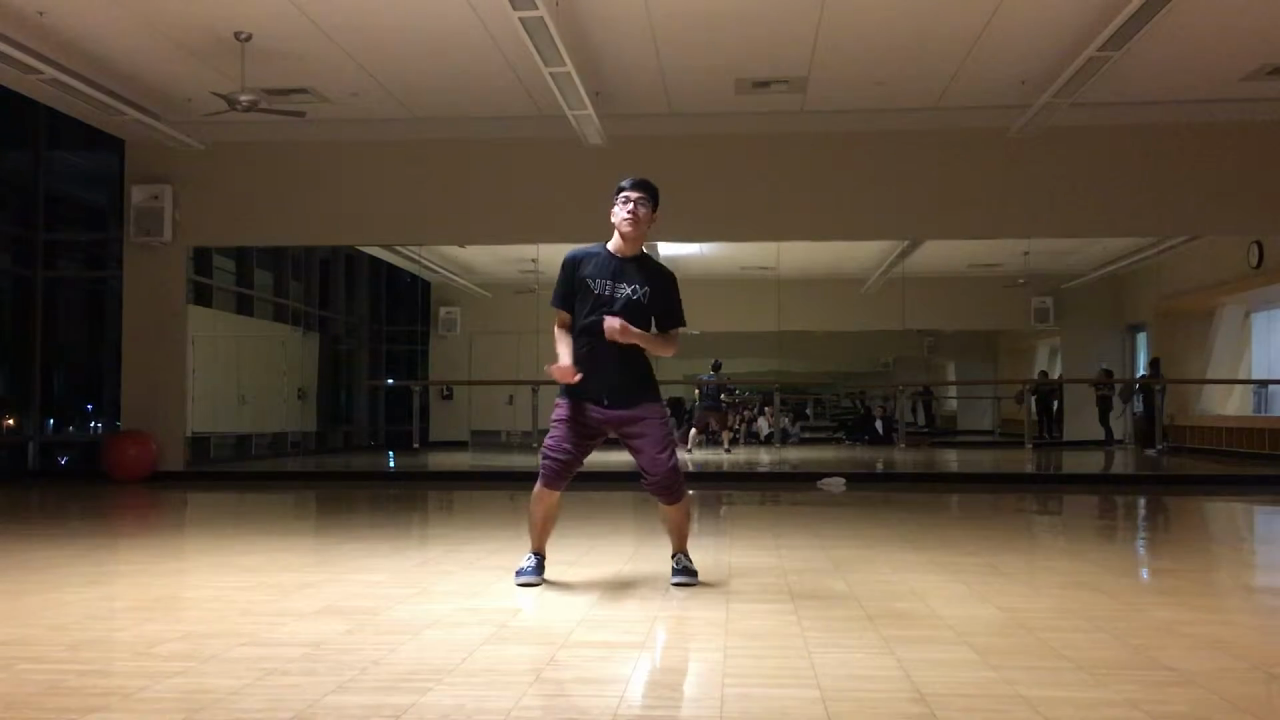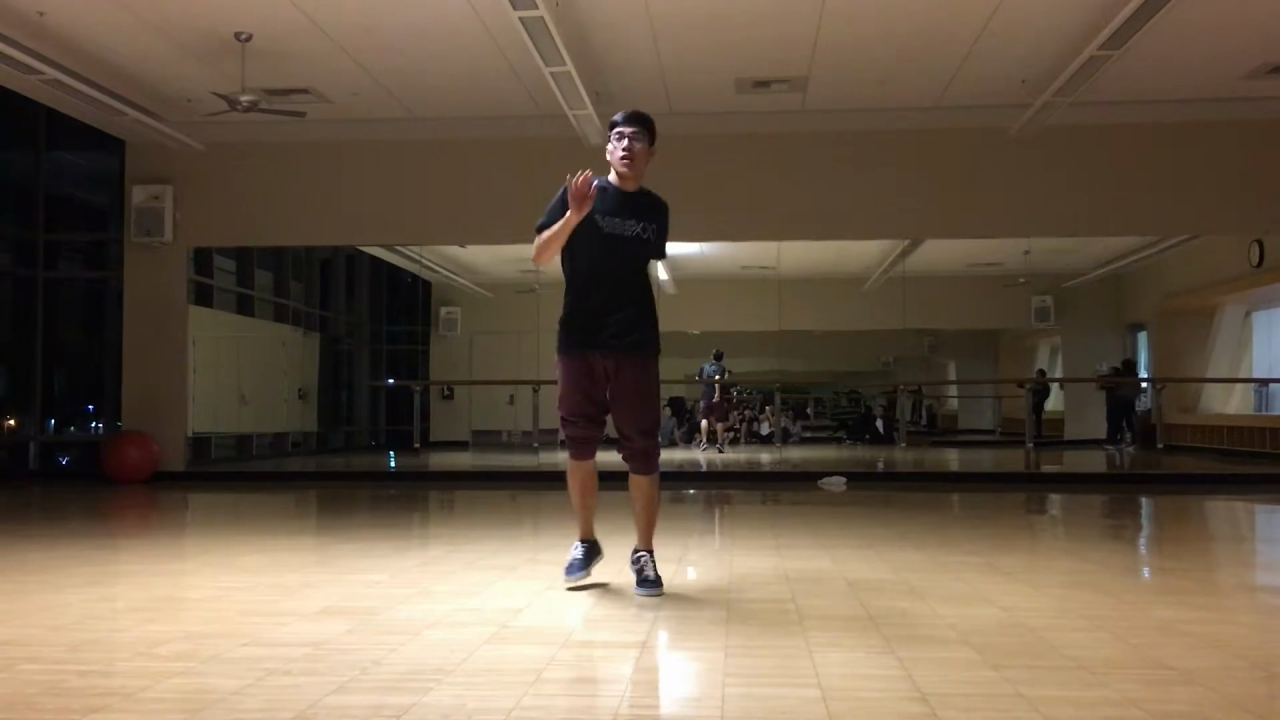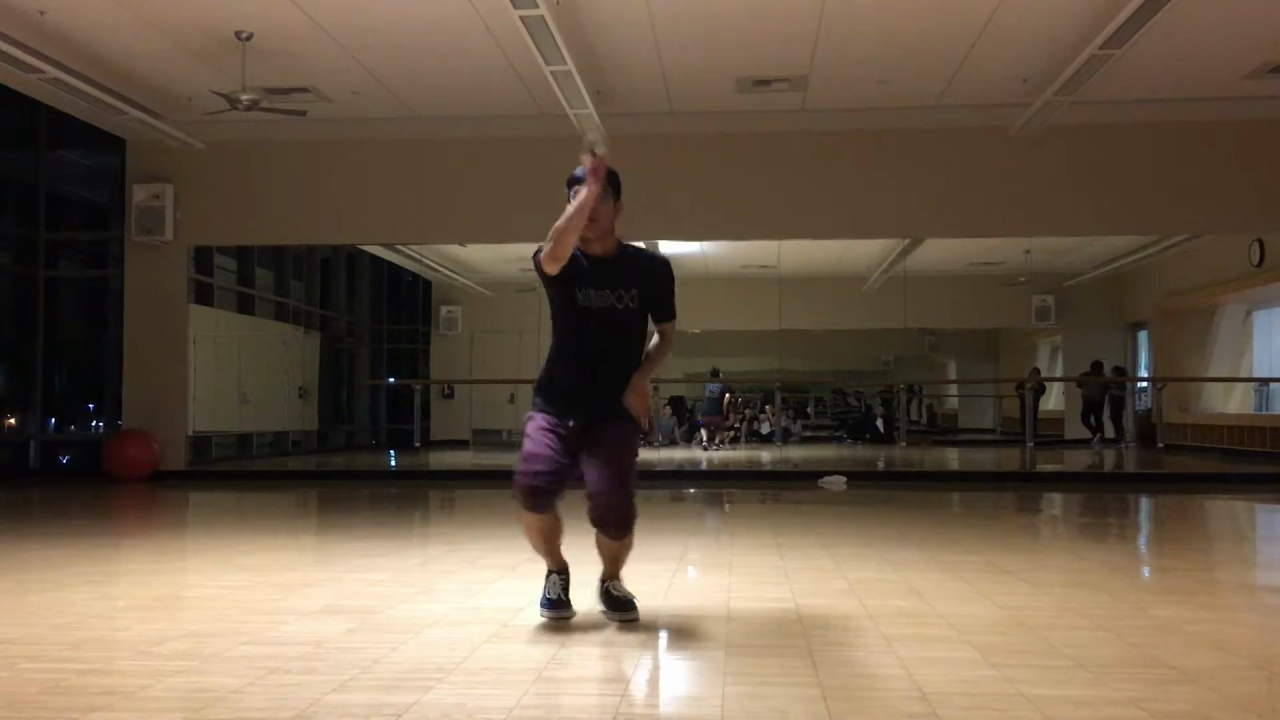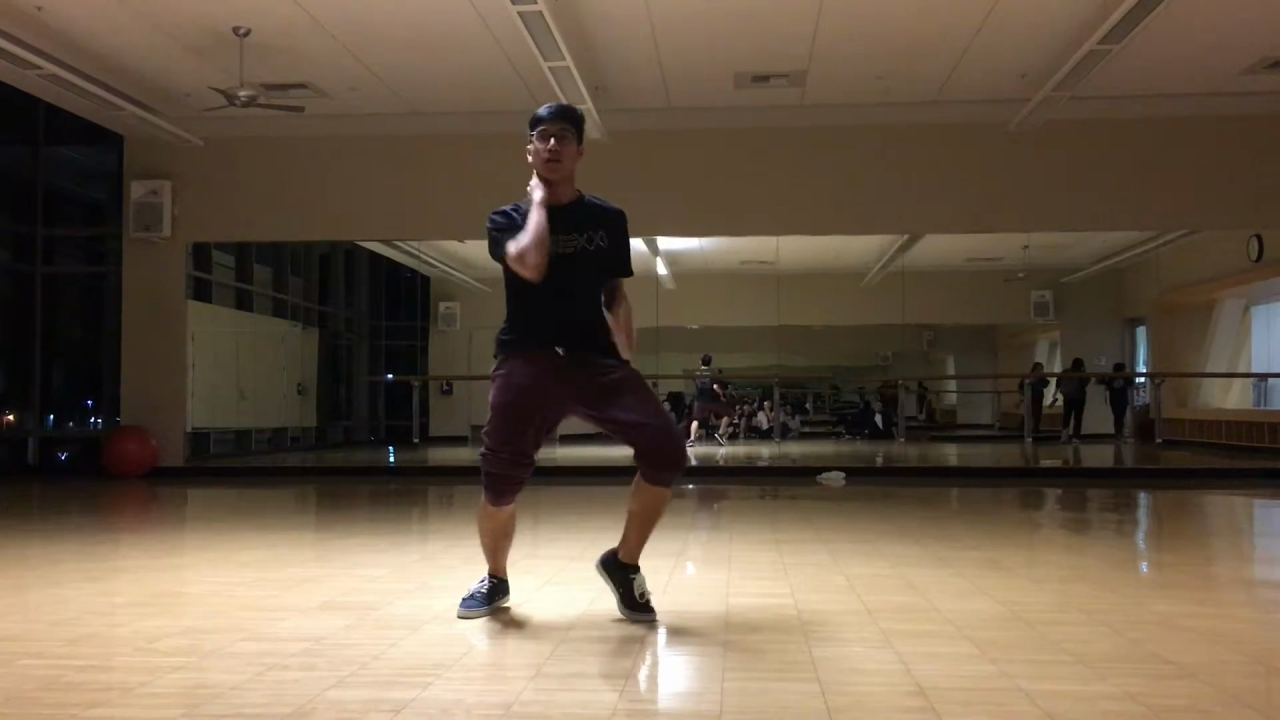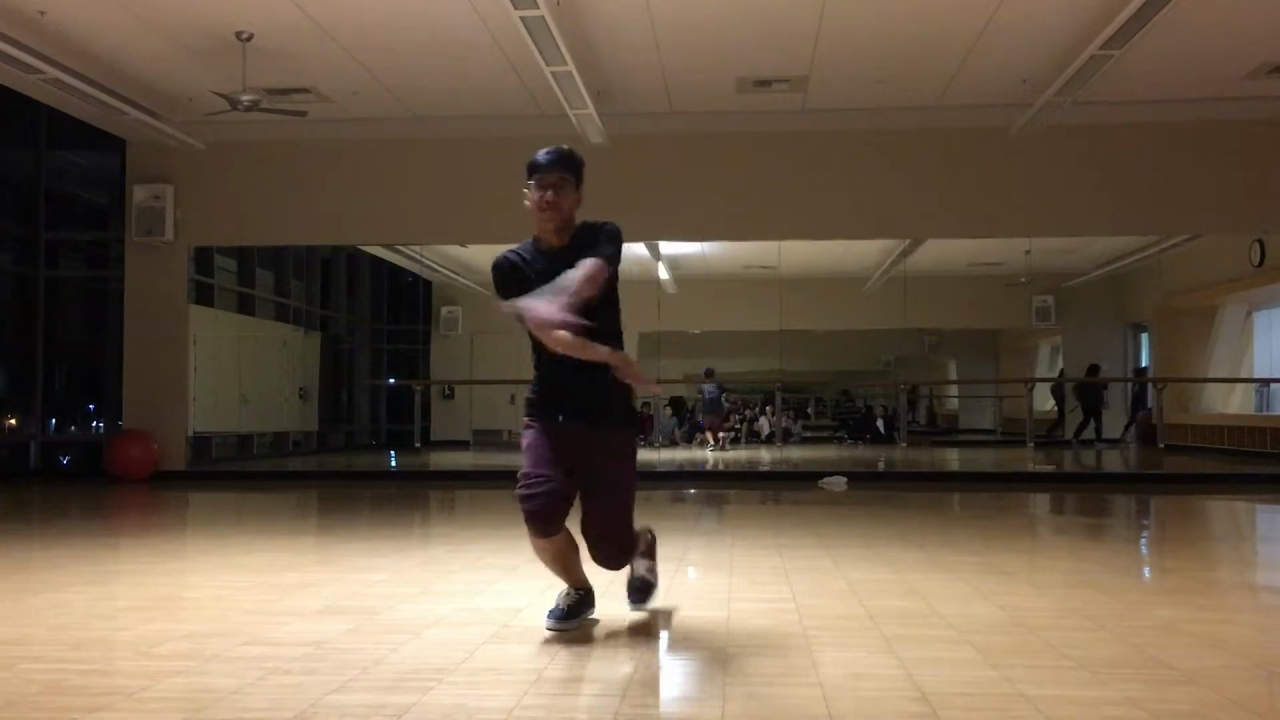
dt=1s
person 1, frame 1
left shoulder: (660, 278)
right shoulder: (578, 261)
left elbow: (669, 345)
right elbow: (562, 323)
left wrist: (633, 335)
right wrist: (563, 359)
left hip: (637, 397)
right hip: (581, 394)
left knee: (666, 479)
right knee: (553, 473)
left ankle: (680, 555)
right ankle: (535, 555)
person 1, frame 2
left shoulder: (657, 210)
right shoulder: (580, 193)
right elbow: (541, 255)
right wrist: (576, 211)
left hip: (635, 343)
right hip: (580, 341)
left knee: (641, 447)
right knee: (581, 441)
left ankle: (644, 553)
right ankle: (585, 541)
person 1, frame 3
left shoulder: (651, 268)
right shoulder: (564, 263)
left elbow: (665, 332)
right elbow: (552, 256)
left wrist: (642, 377)
right wrist: (588, 188)
left hip: (613, 415)
right hip: (555, 407)
left knee: (612, 510)
right knee: (535, 488)
left ankle: (611, 581)
right ankle: (556, 572)
person 1, frame 4
left shoulder: (605, 217)
right shoulder: (509, 216)
right elbow: (529, 263)
left wrist: (620, 326)
right wrist: (538, 200)
left hip: (595, 359)
right hip: (528, 358)
left knee: (666, 451)
right knee: (500, 479)
left ankle: (623, 564)
right ankle: (495, 579)
person 1, frame 5
left shoulder: (603, 238)
right shoulder: (510, 265)
left elbow: (590, 276)
right elbow: (552, 338)
left wrist: (549, 303)
right wrist: (614, 359)
left hip: (608, 415)
right hip: (548, 414)
left knee: (608, 540)
right knee: (538, 508)
left ankle: (641, 544)
right ankle: (577, 589)
